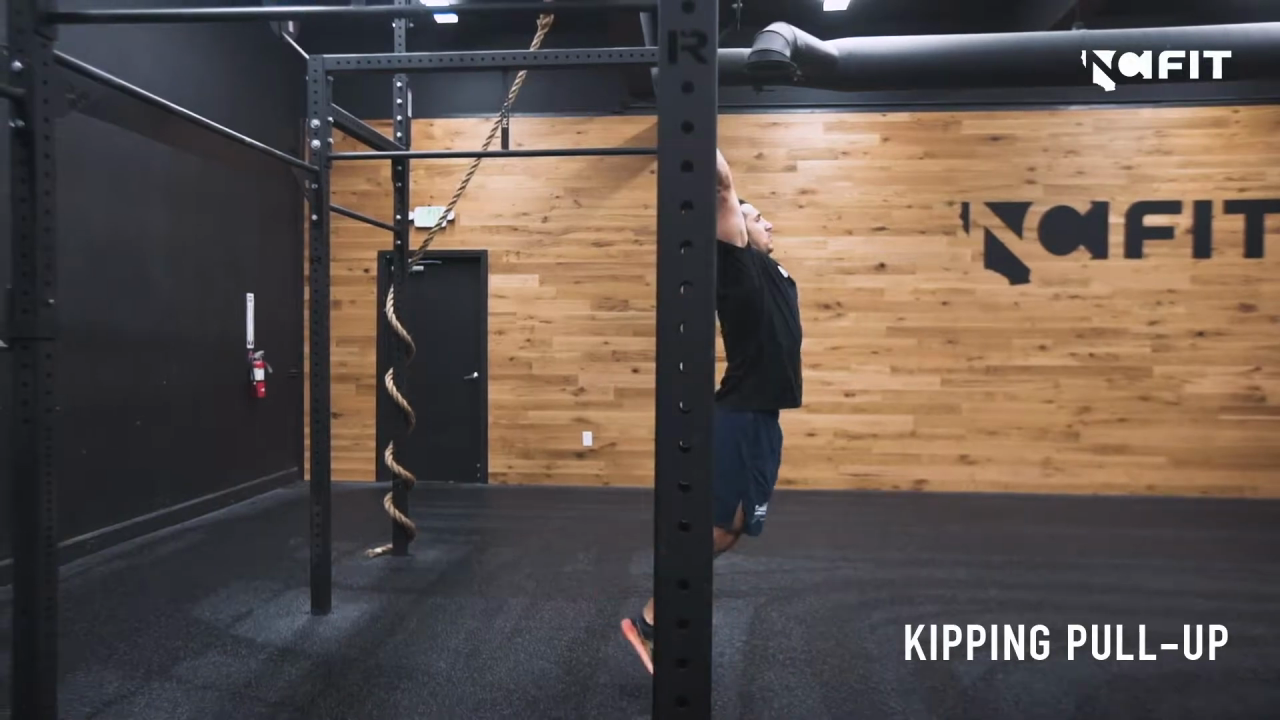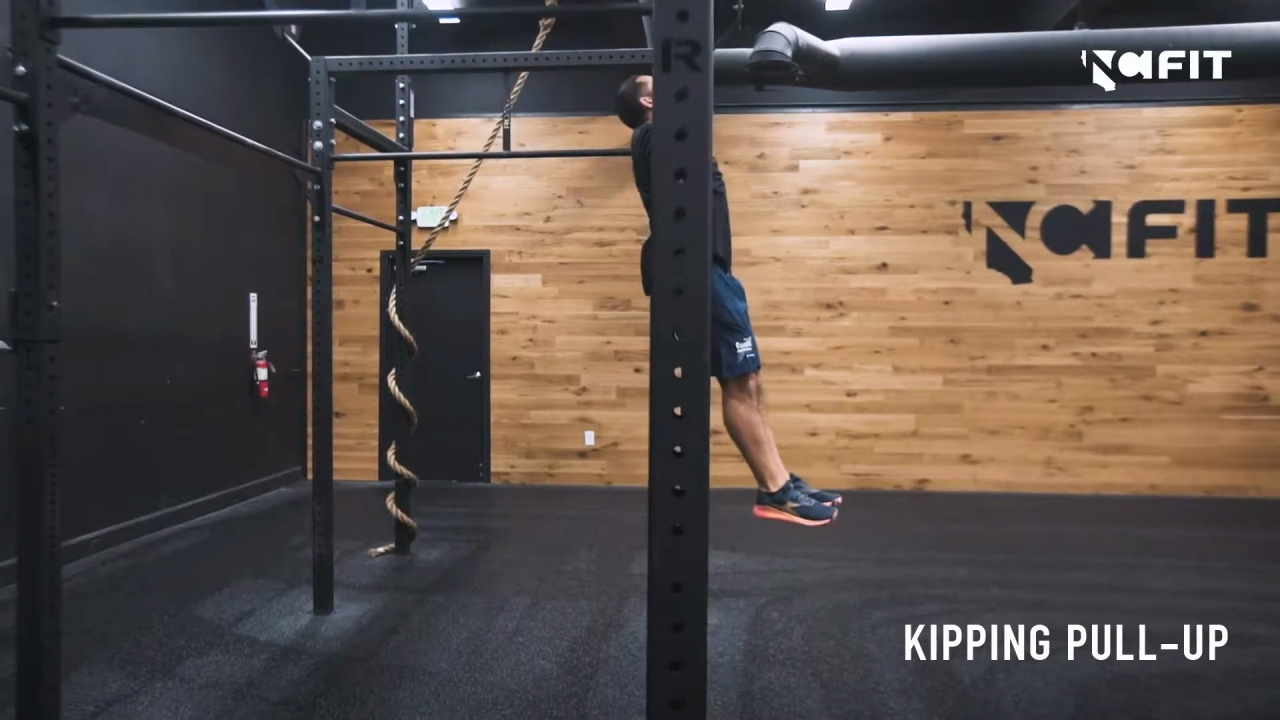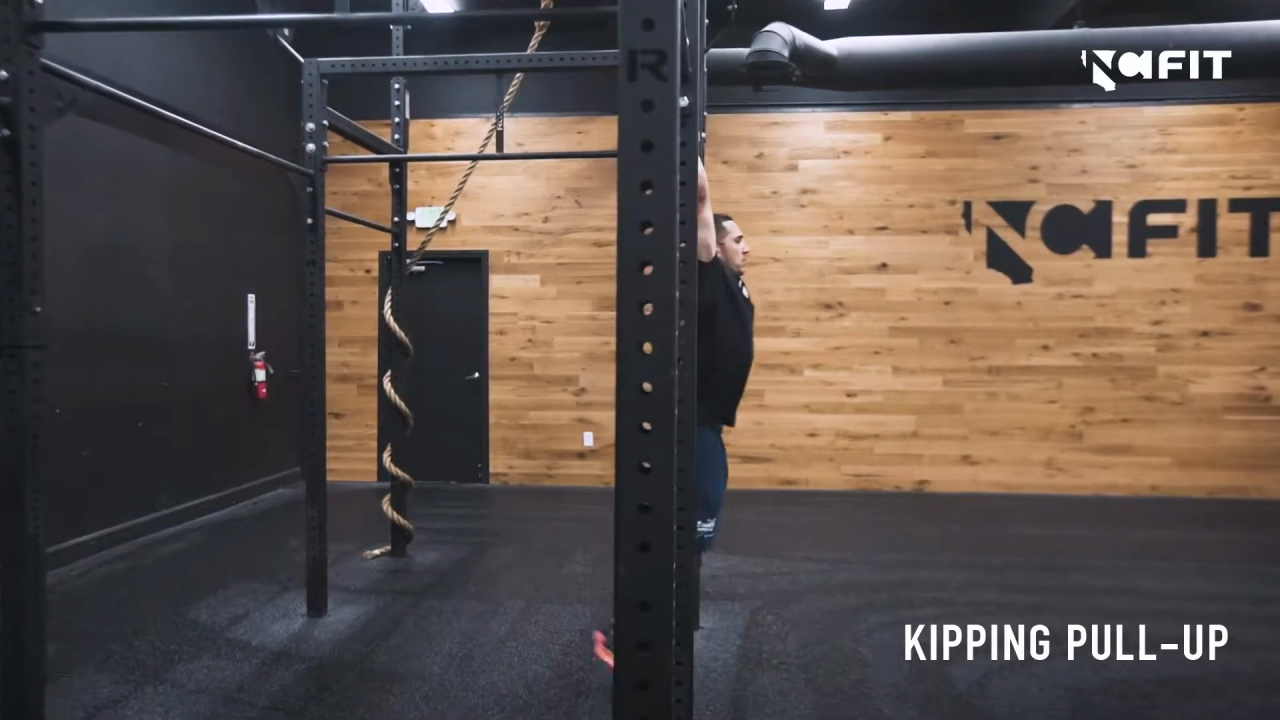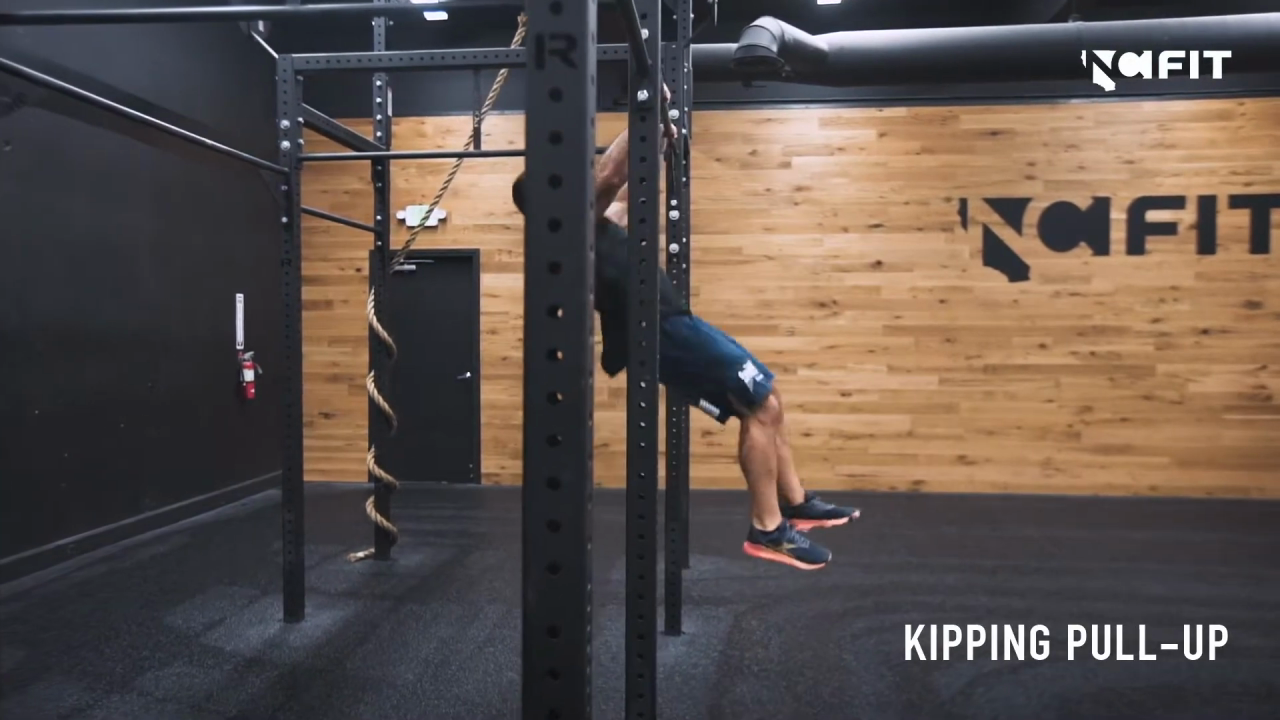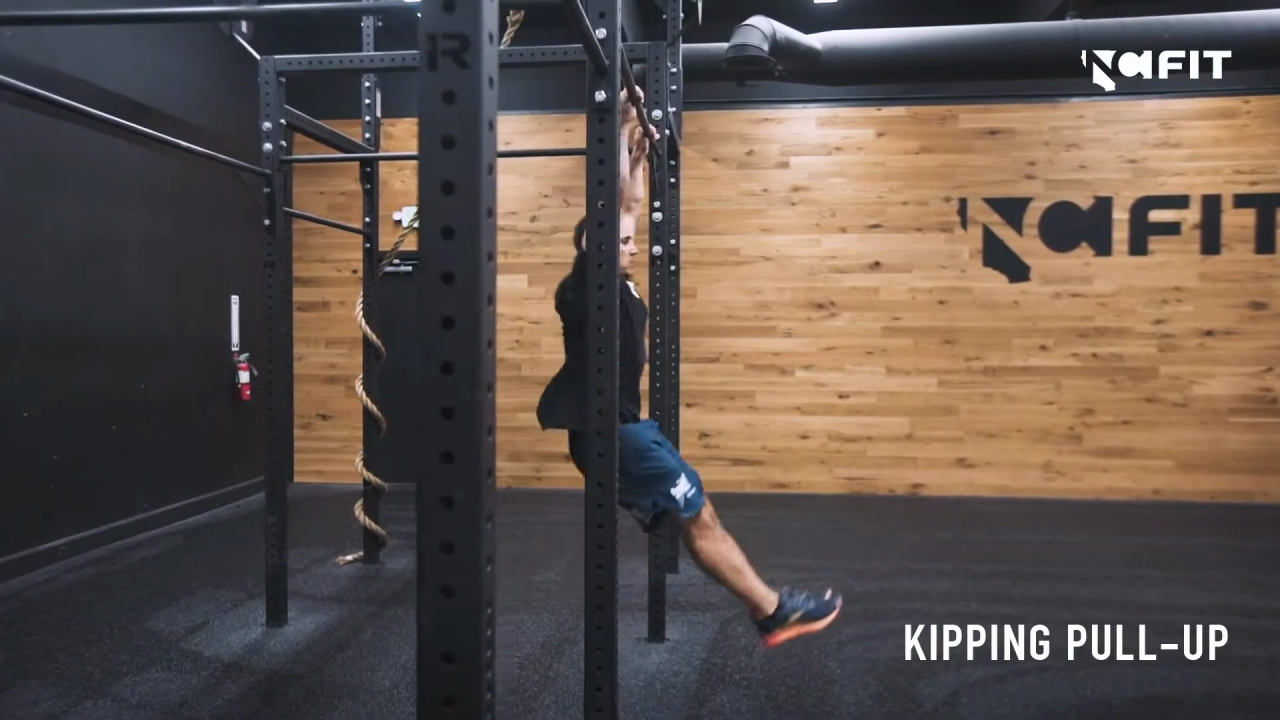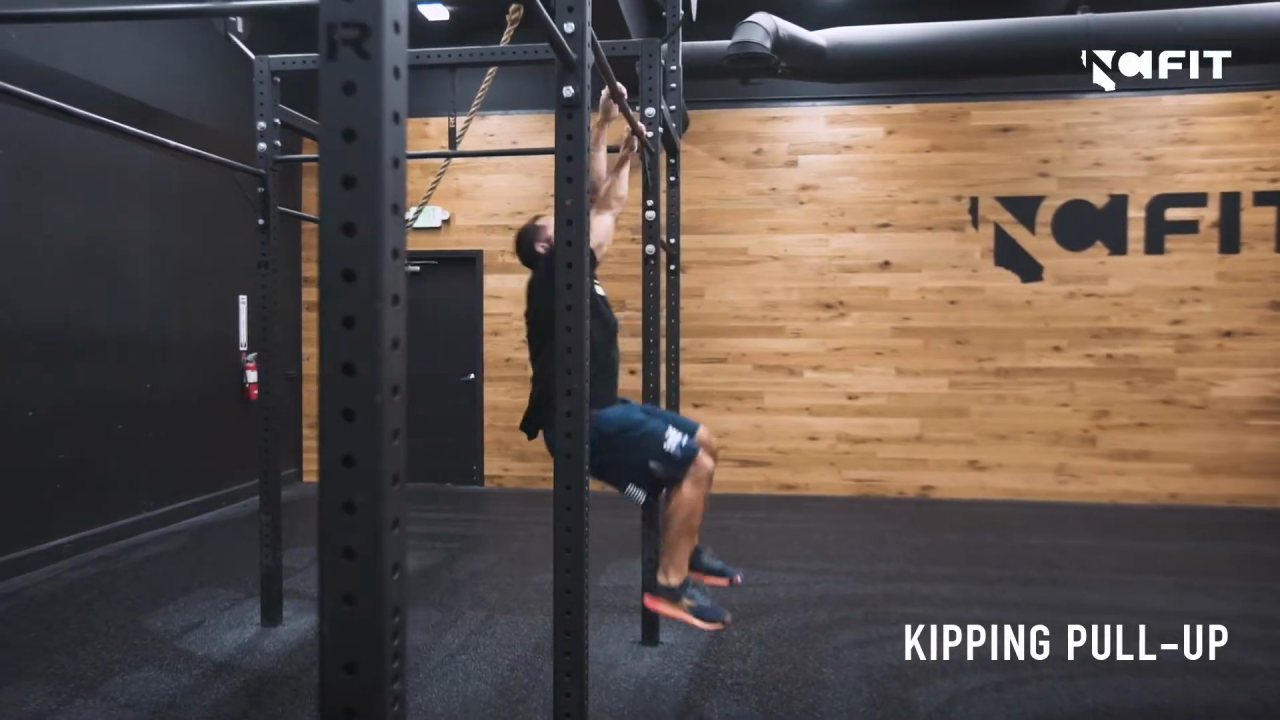
dt=0.7s
person 1, frame 1
left shoulder: (766, 272)
right shoulder: (741, 266)
left elbow: (723, 190)
right elbow: (724, 190)
left hip: (759, 413)
right hip: (738, 416)
left knee: (733, 528)
right knee: (721, 527)
left ankle: (662, 616)
right ankle: (651, 622)
person 1, frame 2
left shoulder: (655, 142)
right shoulder: (653, 137)
left hip: (706, 269)
left knee: (745, 381)
right knee: (742, 383)
left ankle: (782, 483)
right ankle: (776, 491)
person 1, frame 3
left shoulder: (725, 284)
right shoulder: (707, 277)
left elbow: (702, 210)
right elbow: (697, 205)
left hip: (703, 426)
right hip: (690, 428)
left knee: (693, 536)
right ankle: (620, 634)
person 1, frame 4
left shoulder: (594, 225)
left elbow: (626, 196)
right elbow: (605, 174)
left wrist: (655, 143)
left hip: (669, 325)
right hip: (668, 331)
left knee: (764, 401)
right knee: (764, 407)
left ankle: (796, 503)
right ankle: (769, 527)
person 1, frame 5
left shoulder: (612, 287)
right shoulder: (586, 285)
left elbow: (632, 202)
right elbow: (614, 203)
left wrist: (638, 150)
right wrist: (622, 129)
left hip: (620, 426)
right hip: (608, 429)
left knee: (694, 515)
right knee: (697, 516)
left ankle: (772, 605)
right ankle: (774, 611)
person 1, frame 6
right shoulder: (553, 278)
left elbow: (612, 204)
right elbow: (588, 193)
left wrist: (629, 152)
right wrist: (601, 125)
left hip: (600, 413)
right hip: (584, 417)
left knee: (703, 447)
right knee: (696, 464)
left ankle: (688, 555)
right ankle: (672, 583)
